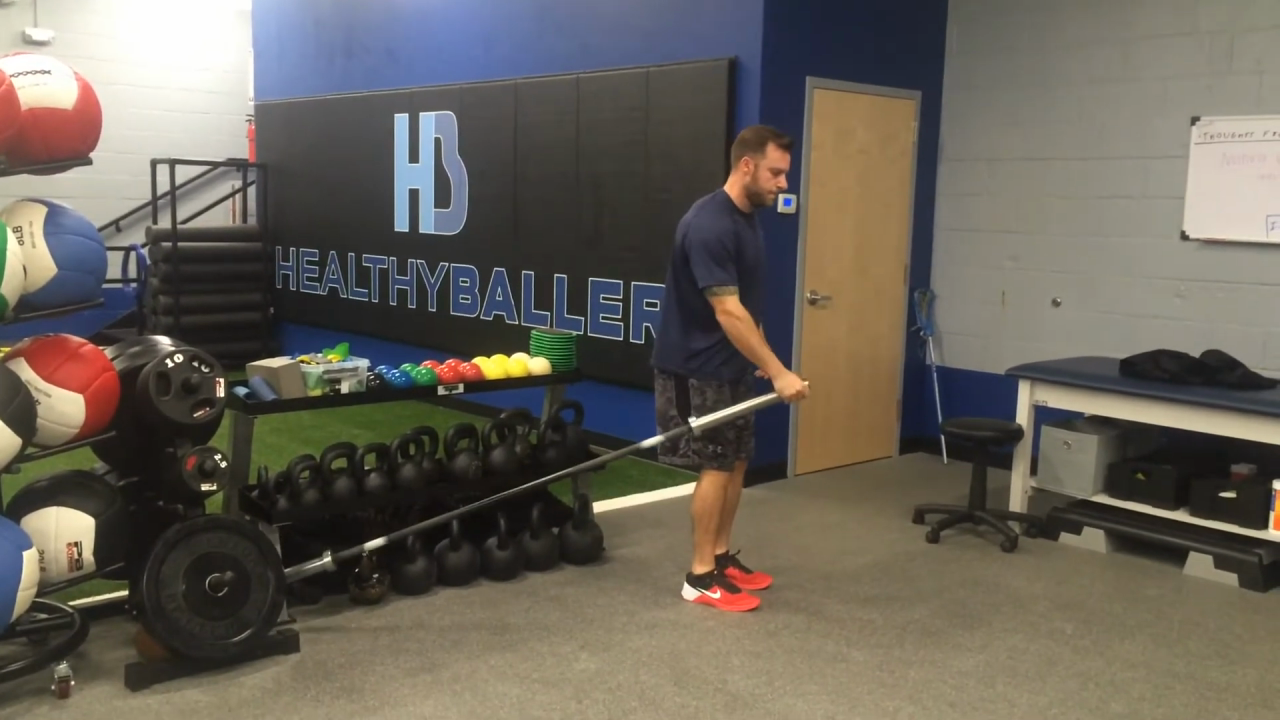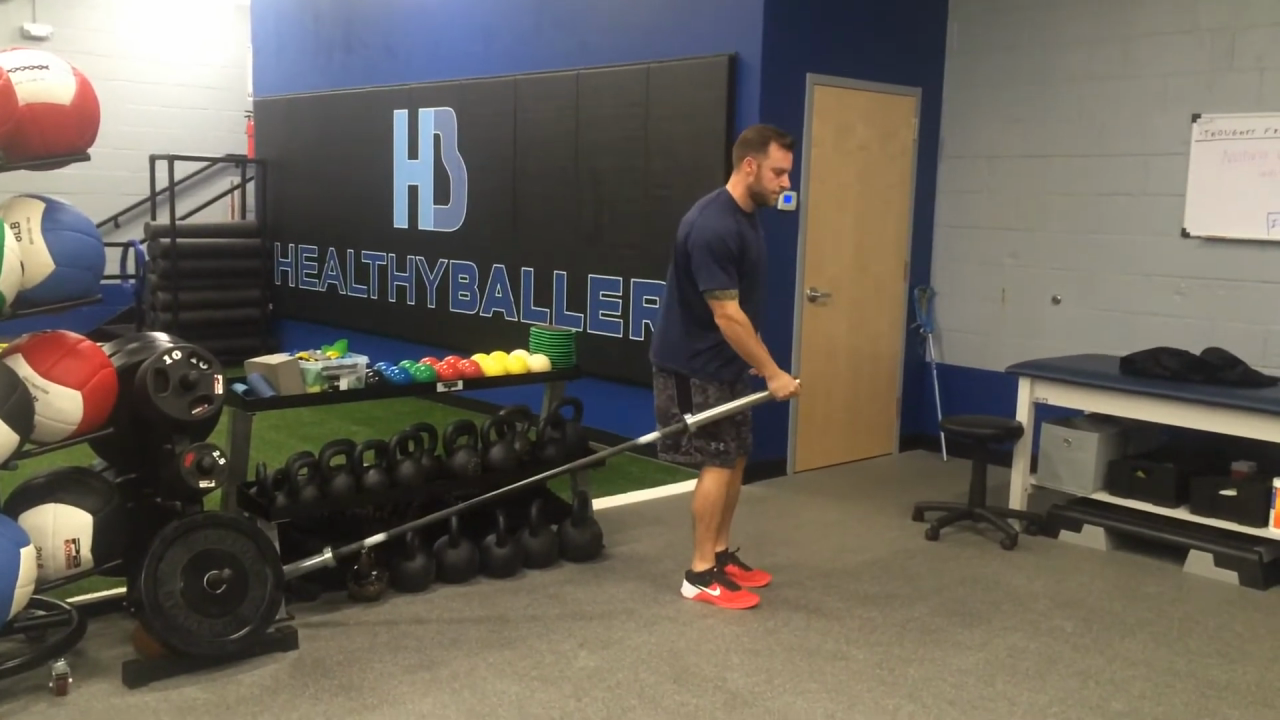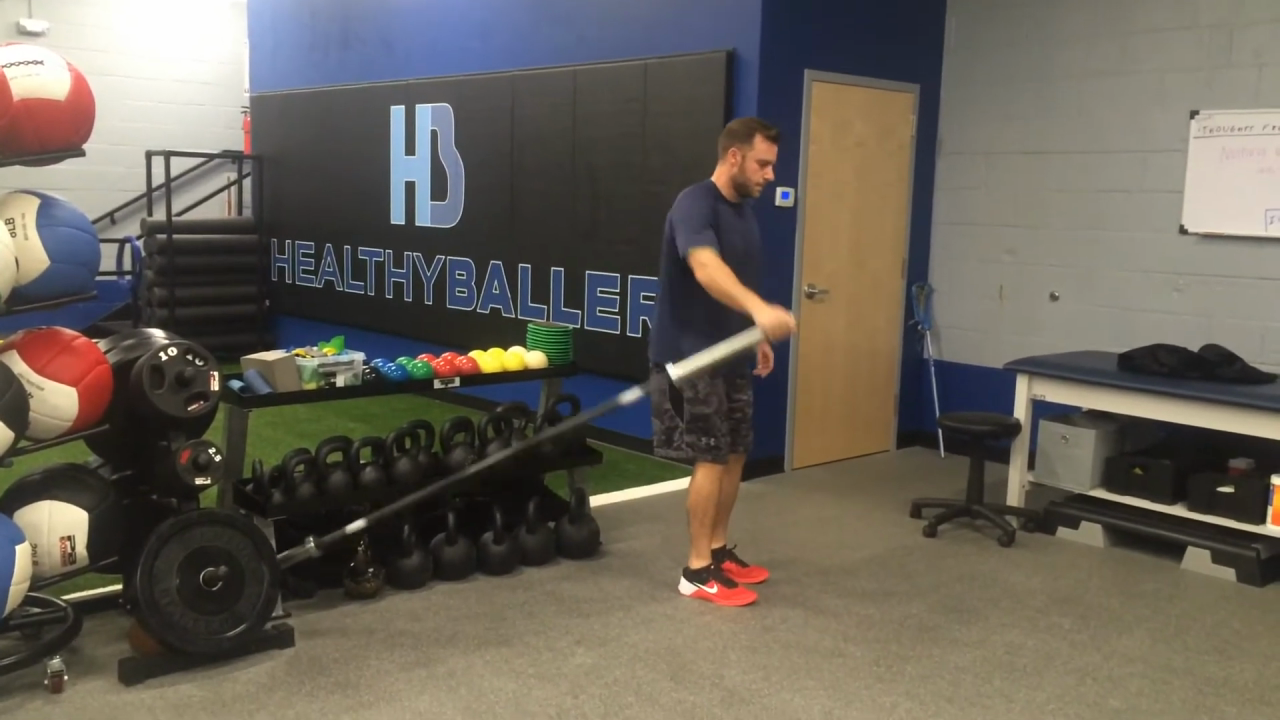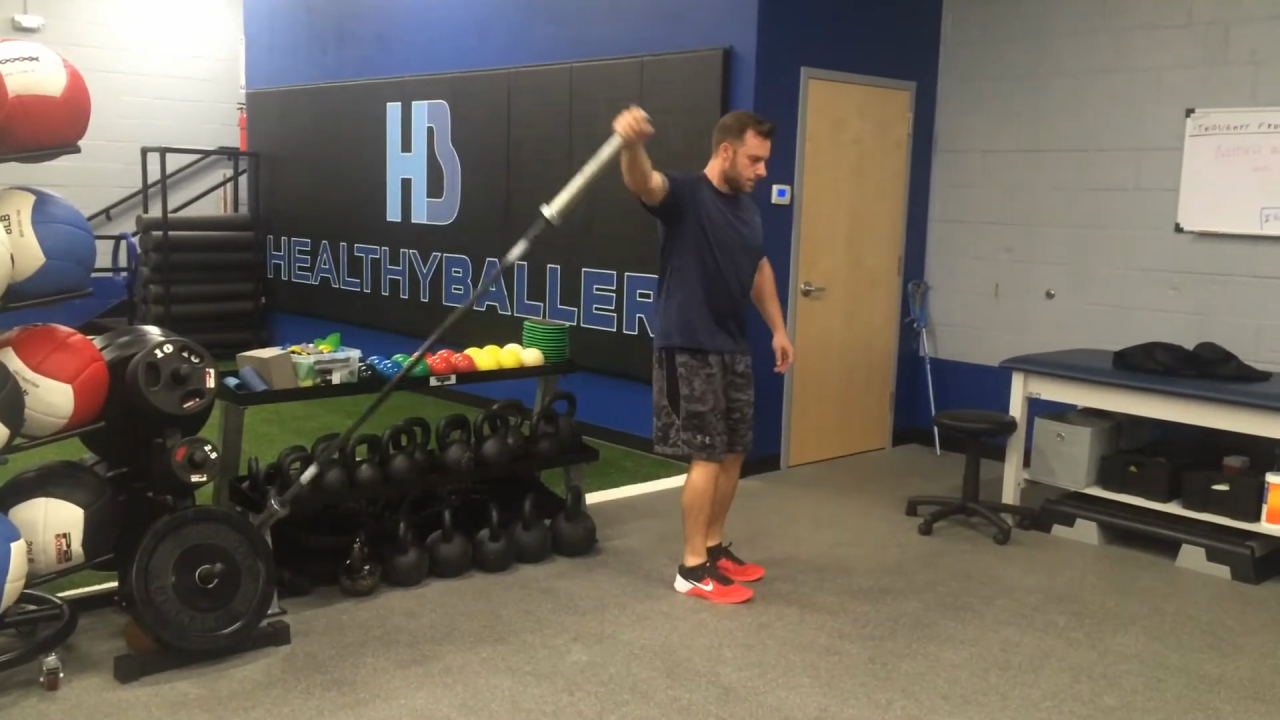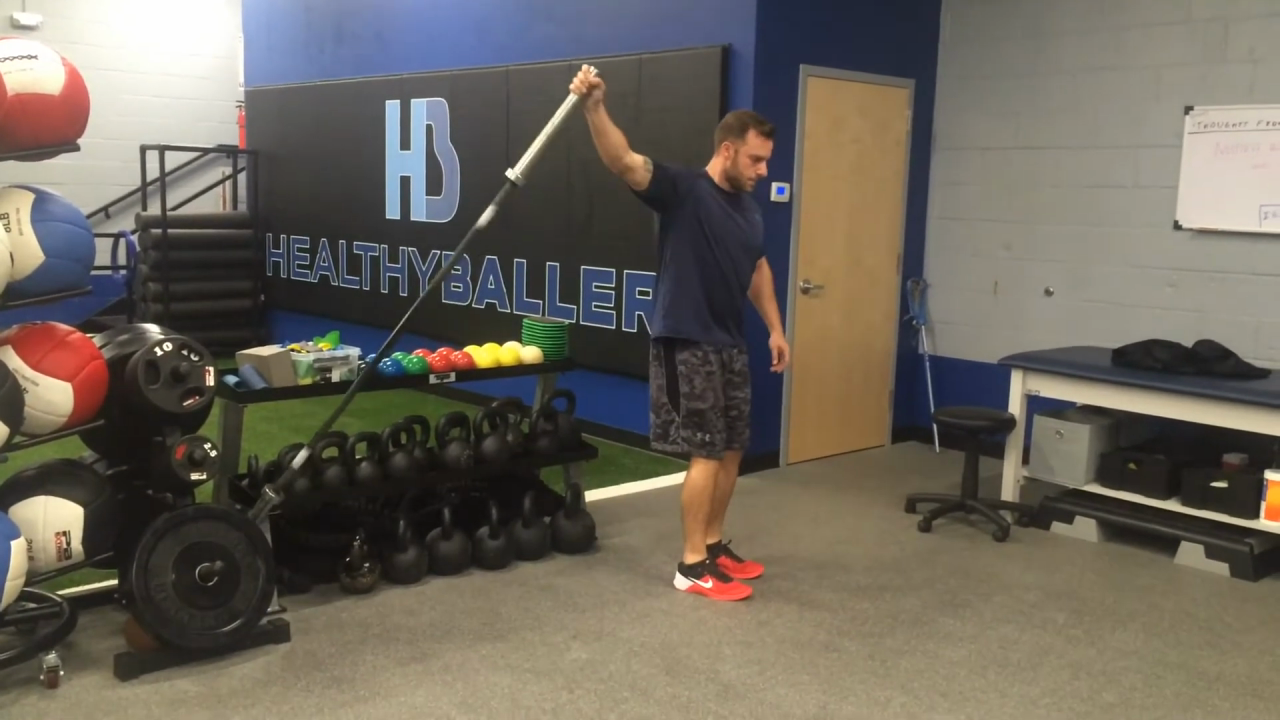
dt=0.4s
person 1, frame 1
left shoulder: (746, 217)
right shoulder: (710, 224)
right elbow: (727, 311)
left wrist: (761, 359)
right wrist: (778, 372)
left hip: (731, 365)
right hip: (698, 367)
left knee: (735, 463)
right knee: (716, 466)
left ankle: (721, 556)
right ankle: (701, 576)
person 1, frame 2
left shoulder: (745, 216)
right shoulder: (714, 225)
right elbow: (726, 315)
left wrist: (757, 358)
right wrist: (773, 373)
left hip: (723, 361)
right hip: (694, 364)
left knee: (735, 459)
right knee: (719, 462)
left ankle: (721, 554)
right ankle: (701, 573)
person 1, frame 3
left shoulder: (743, 209)
right shoulder: (696, 206)
right elbow: (707, 267)
left wrist: (758, 339)
right wrist: (758, 310)
left hip: (728, 355)
right hip: (691, 357)
left knee: (733, 455)
right knee: (710, 457)
left ankle: (718, 550)
right ankle: (697, 570)
person 1, frame 4
left shoulder: (746, 206)
right shoulder: (685, 193)
left elbow: (759, 270)
right elbow: (641, 183)
left wrist: (778, 328)
right wrist: (633, 143)
left hip: (733, 348)
right hip: (690, 349)
left knee: (733, 453)
right knee: (707, 455)
left ankle: (714, 548)
right ankle: (693, 568)
person 1, frame 5
left shoulder: (747, 206)
right shoulder: (682, 189)
left elbow: (758, 270)
right elbow: (623, 162)
left wrist: (776, 329)
right wrist: (593, 107)
left hip: (730, 346)
right hip: (686, 345)
left knee: (731, 451)
right knee: (706, 453)
left ankle: (713, 546)
right ankle: (692, 565)
